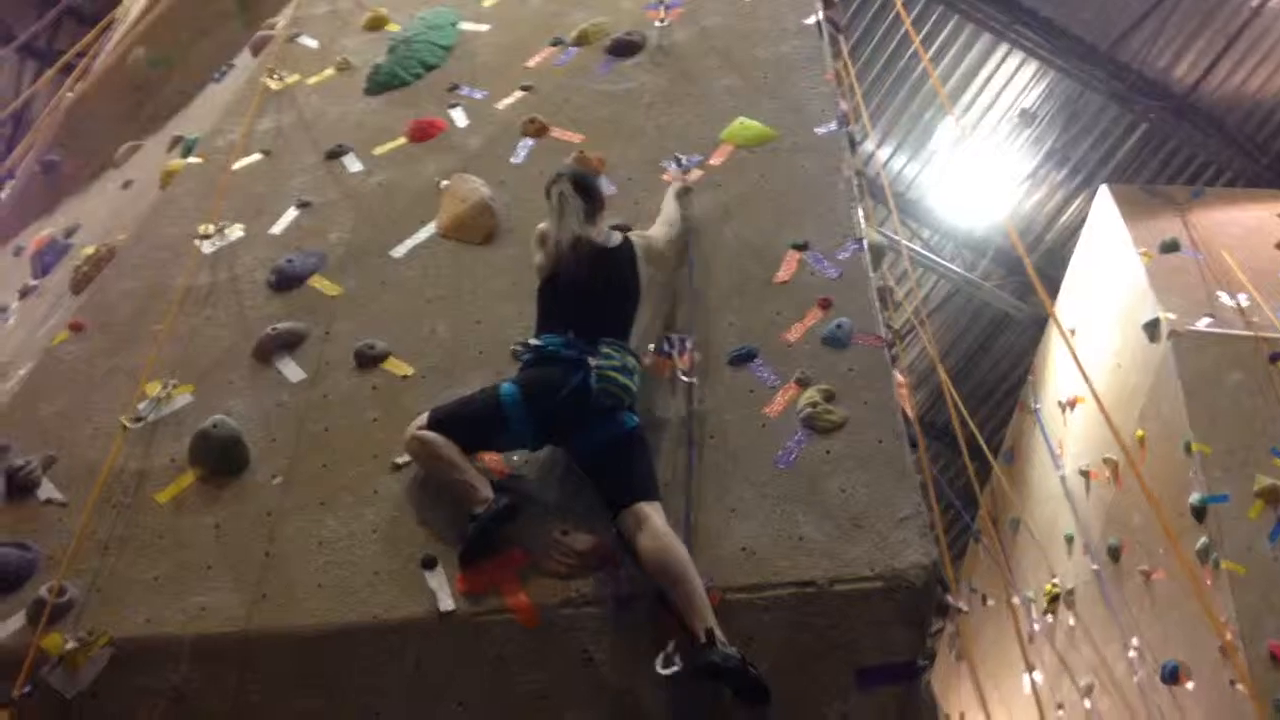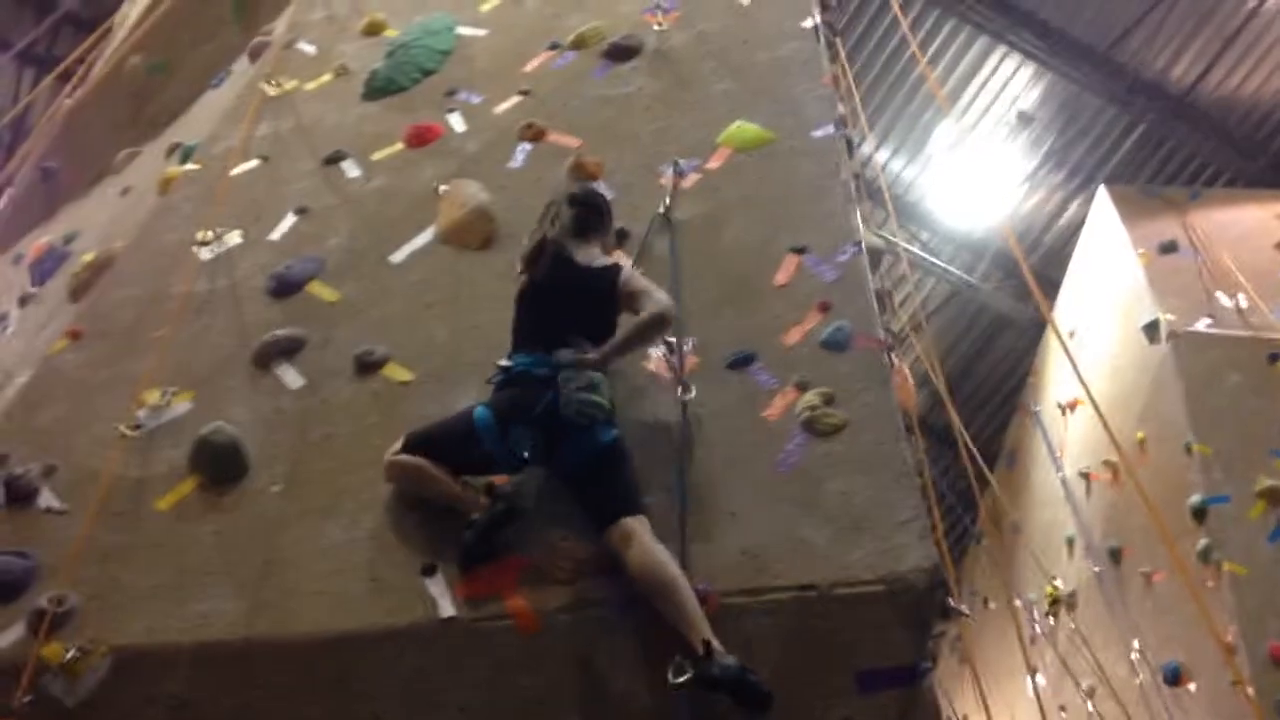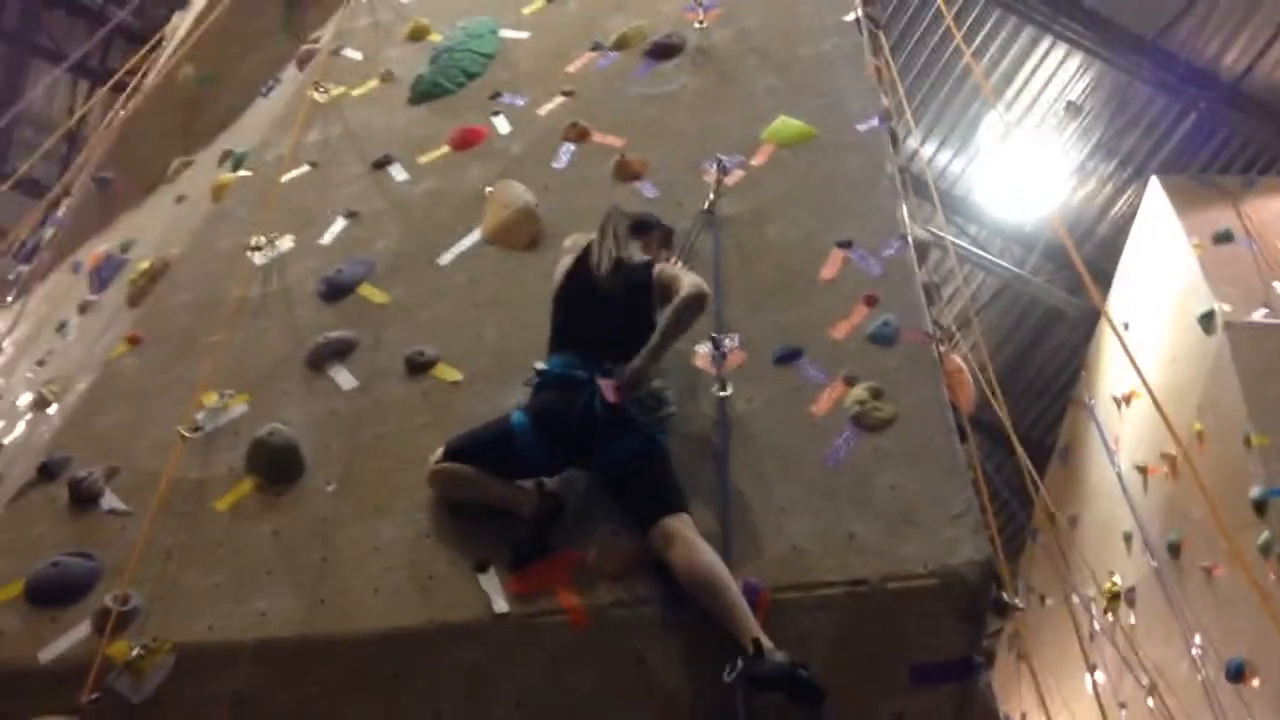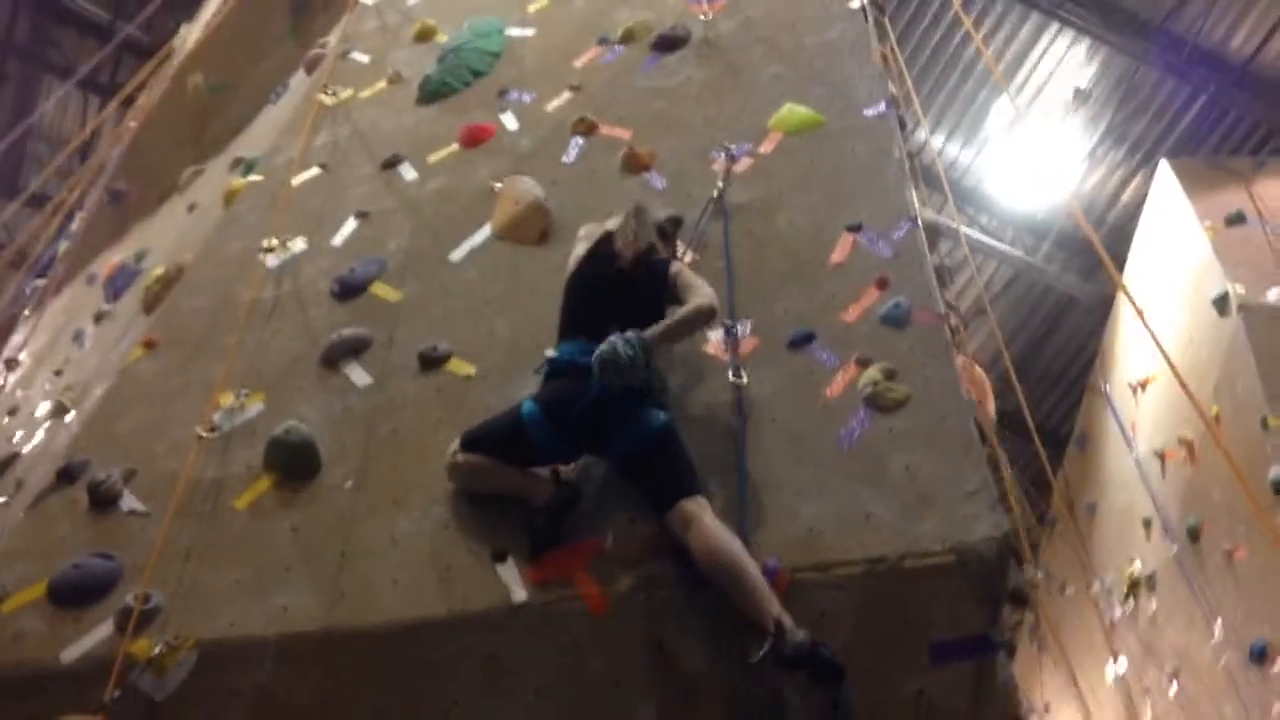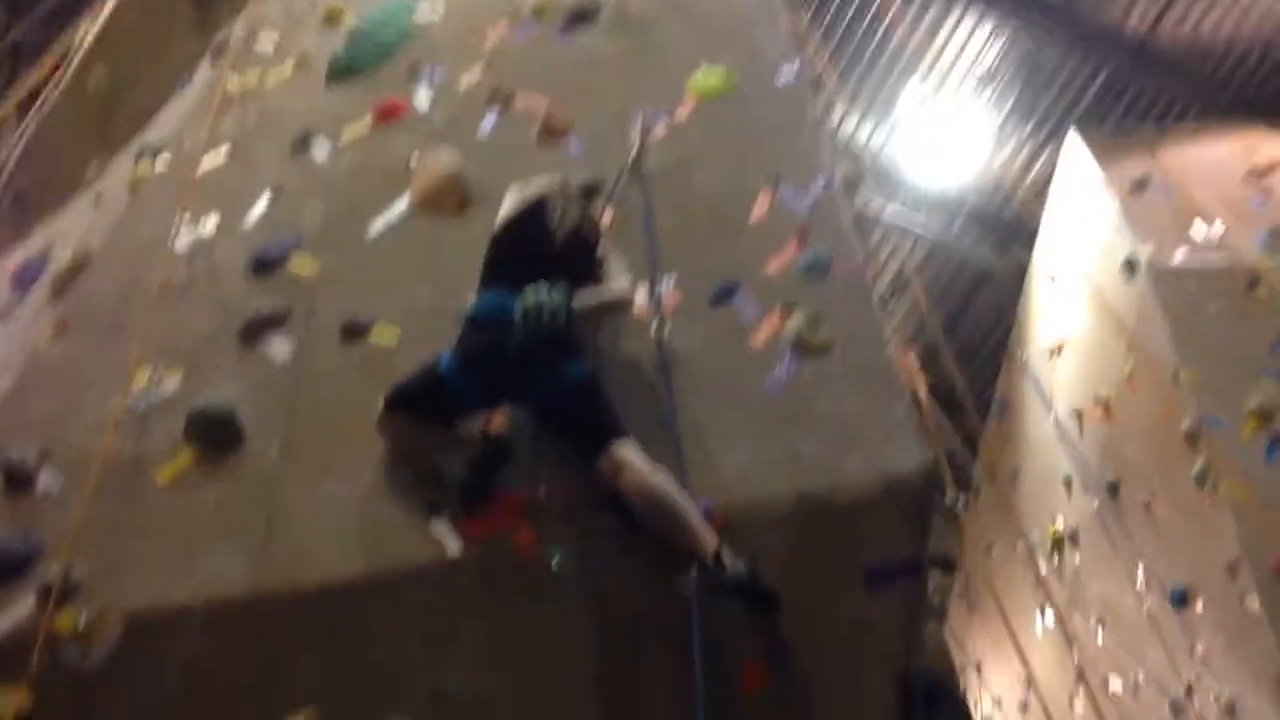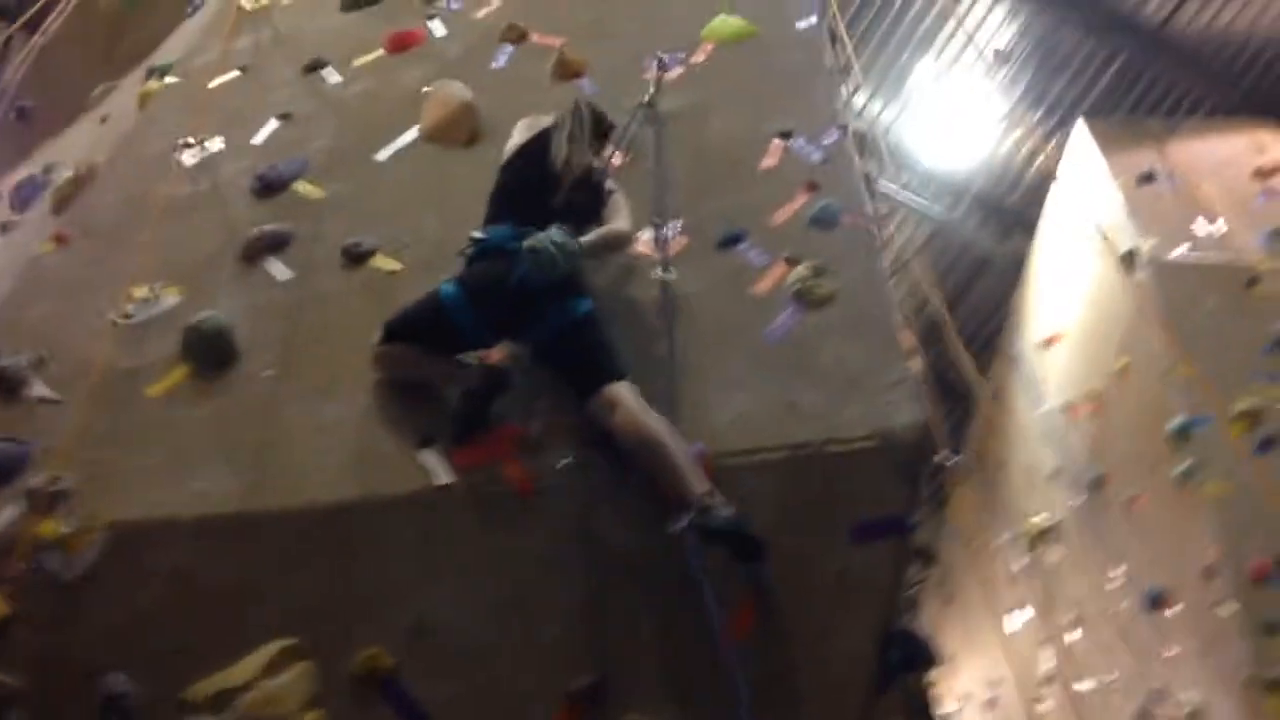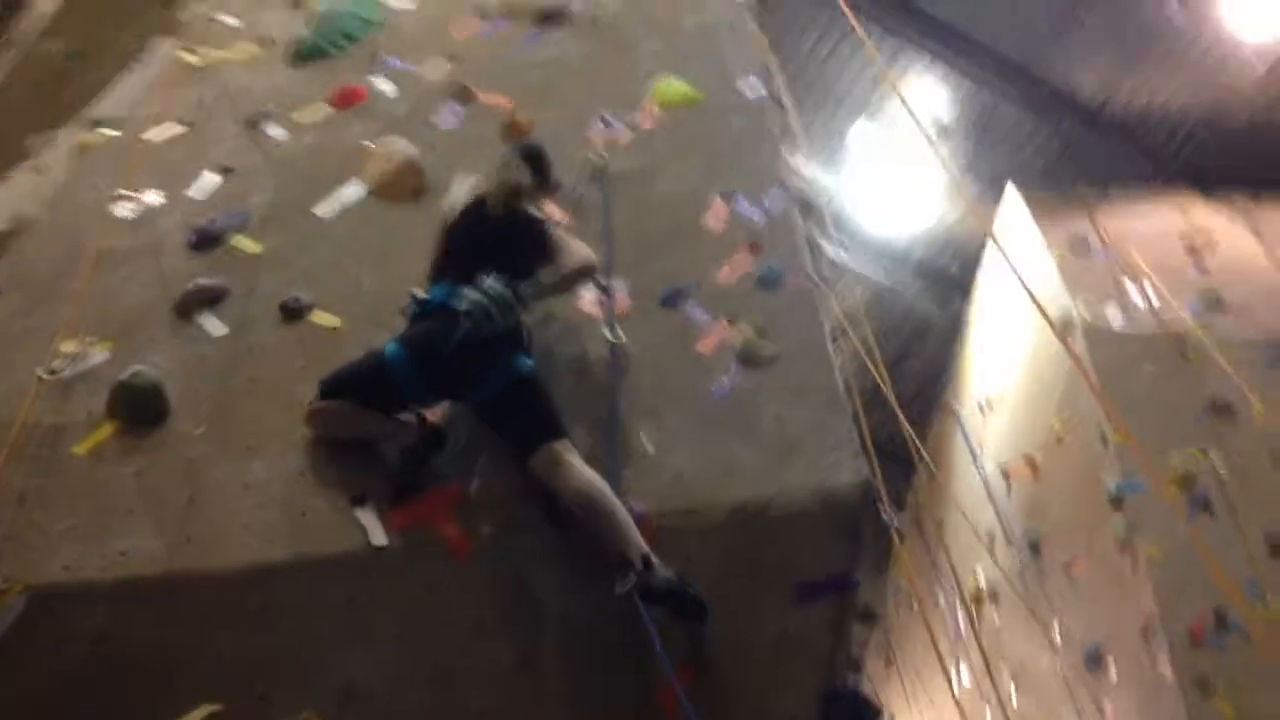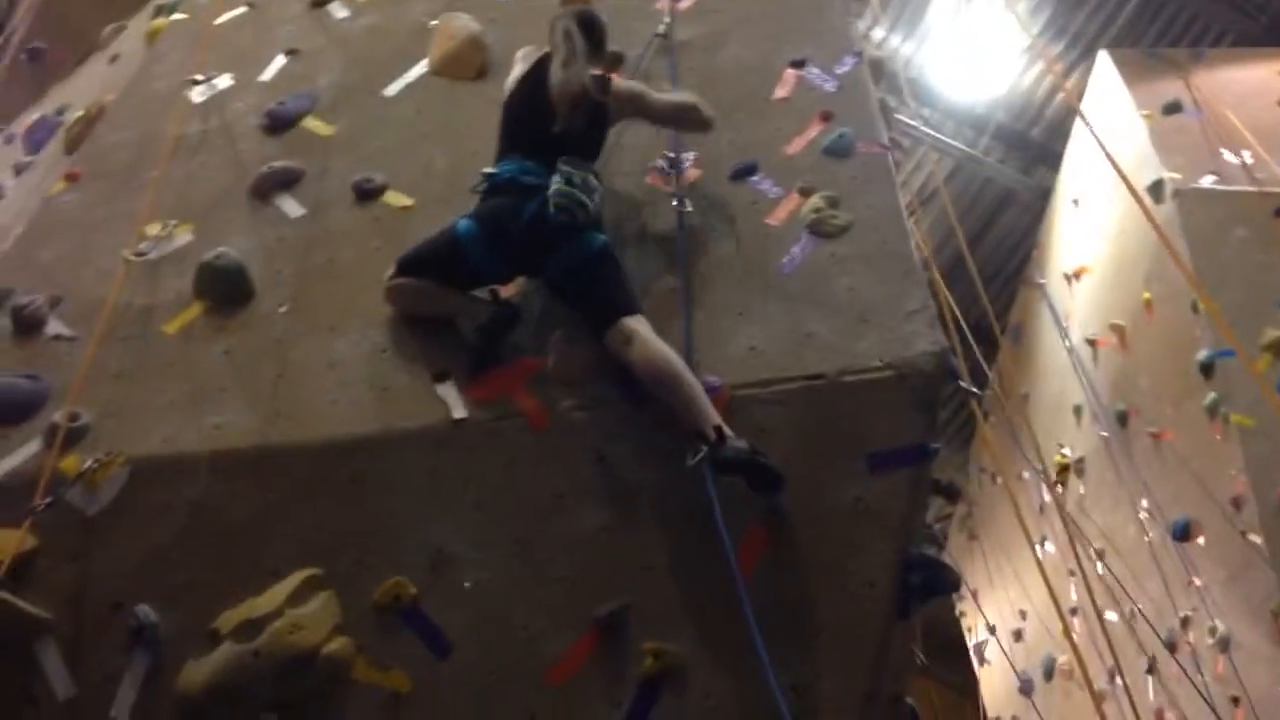
dt=0.5s
person 1, frame 1
left shoulder: (547, 239)
right shoulder: (640, 248)
right elbow: (670, 222)
right wrist: (675, 190)
left hip: (546, 384)
right hip: (609, 399)
left knee: (421, 434)
right knee: (646, 520)
left ankle: (486, 501)
right ankle: (712, 643)
person 1, frame 2
left shoulder: (535, 257)
right shoulder: (619, 277)
right elbow: (661, 313)
right wrist: (602, 356)
left hip: (518, 406)
right hip: (583, 418)
left knee: (399, 461)
right knee: (634, 535)
left ankle: (482, 507)
right ankle: (710, 654)
person 1, frame 3
left shoulder: (574, 255)
right shoulder: (656, 274)
right elbow: (696, 292)
right wrist: (646, 362)
left hip: (556, 408)
right hip: (620, 418)
left knee: (442, 470)
right knee: (677, 534)
left ankle: (531, 503)
right ankle: (761, 651)
person 1, frame 4
left shoulder: (588, 247)
right shoulder: (670, 270)
right elbow: (706, 305)
left wrist: (627, 220)
right wrist: (644, 340)
left hip: (566, 394)
right hip: (630, 403)
left knee: (460, 461)
right knee: (694, 516)
left ankle: (547, 490)
right ankle: (783, 630)
person 1, frame 5
left shoulder: (518, 209)
right shoulder: (590, 243)
left wrist: (554, 190)
right wrist: (567, 304)
left hip: (486, 344)
right hip: (552, 352)
left knee: (392, 422)
right knee: (621, 460)
left ankle: (482, 446)
right ankle: (719, 562)
person 1, frame 6
left shoulder: (528, 134)
right shoulder: (602, 183)
right elbow: (621, 231)
left wrist: (560, 121)
right wrist: (574, 246)
left hip: (490, 278)
right hip: (555, 291)
left knee: (387, 351)
right knee: (617, 400)
left ankle: (476, 377)
right ankle: (707, 505)
person 1, frame 7
left shoulder: (471, 202)
right shoulder: (543, 232)
right elbow: (586, 263)
right wrist: (521, 294)
left hip: (432, 337)
right hip: (495, 348)
left knee: (321, 411)
right knee: (559, 459)
left ankle: (415, 433)
right ankle: (648, 568)
person 1, frame 8
left shoulder: (525, 64)
right shoulder: (613, 91)
right elbow: (702, 117)
left hip: (503, 213)
right hip: (570, 225)
left knee: (399, 286)
right knee: (631, 334)
left ankle: (485, 313)
right ankle: (722, 440)
